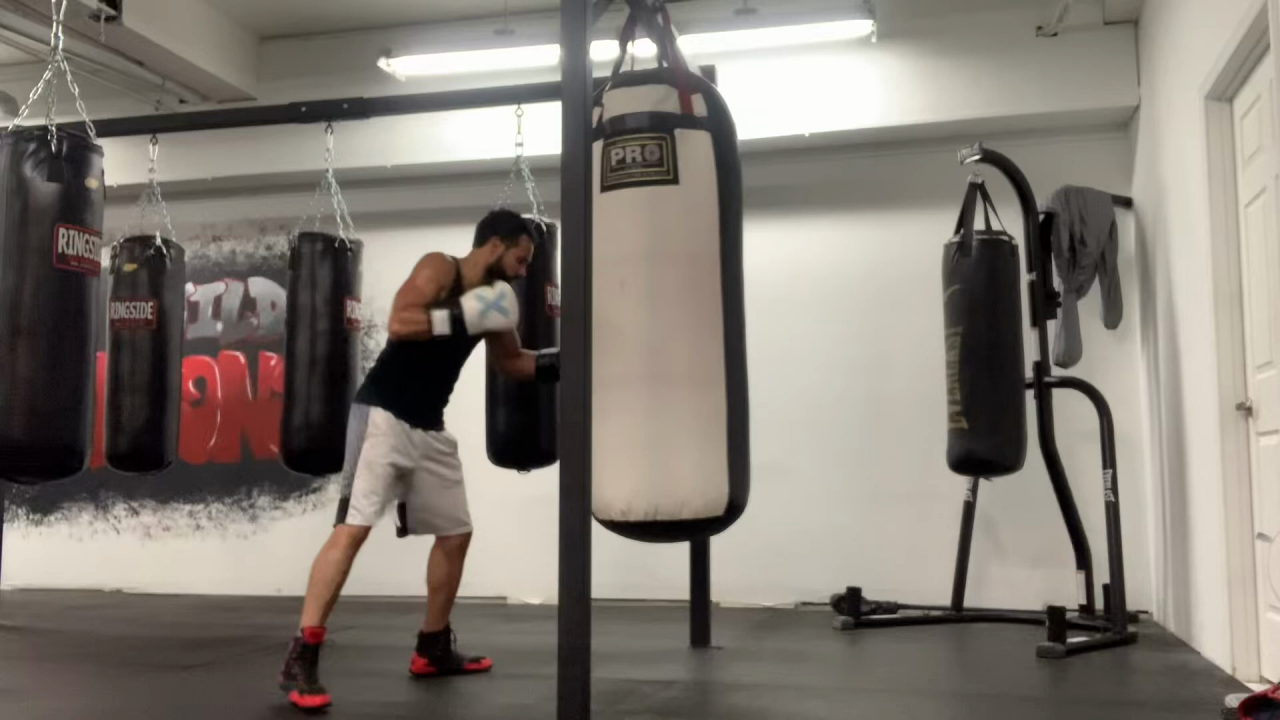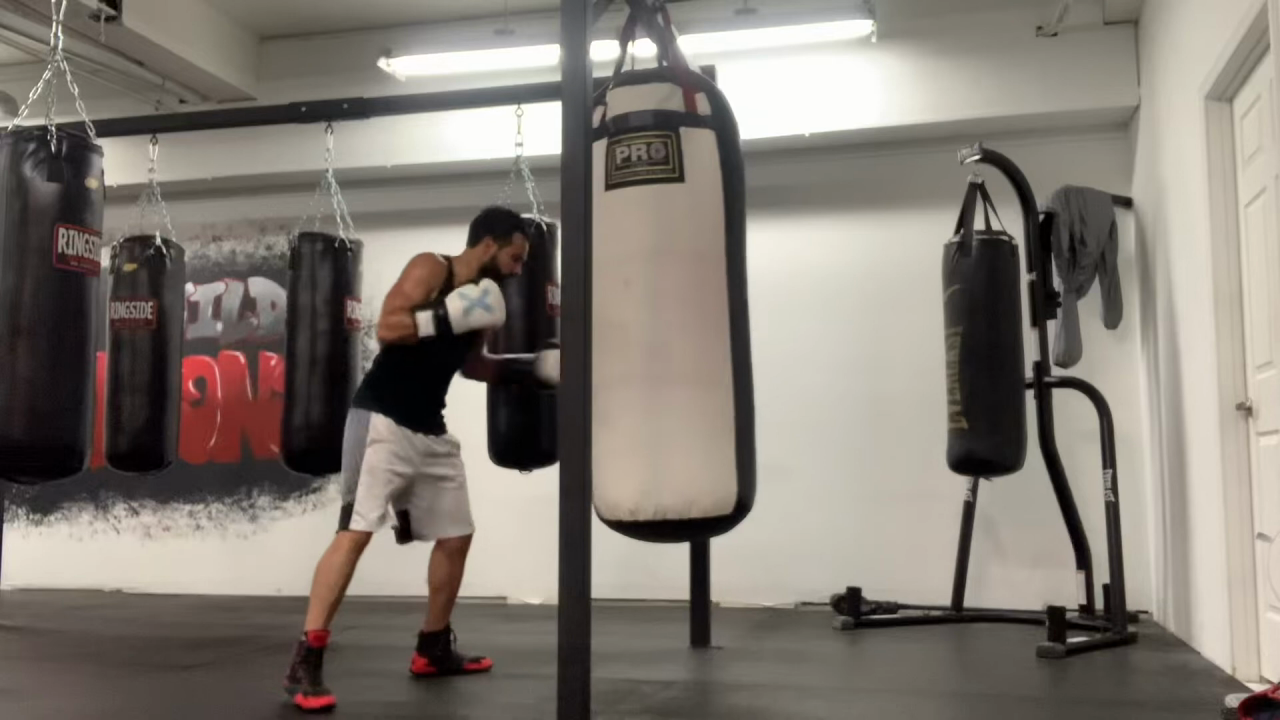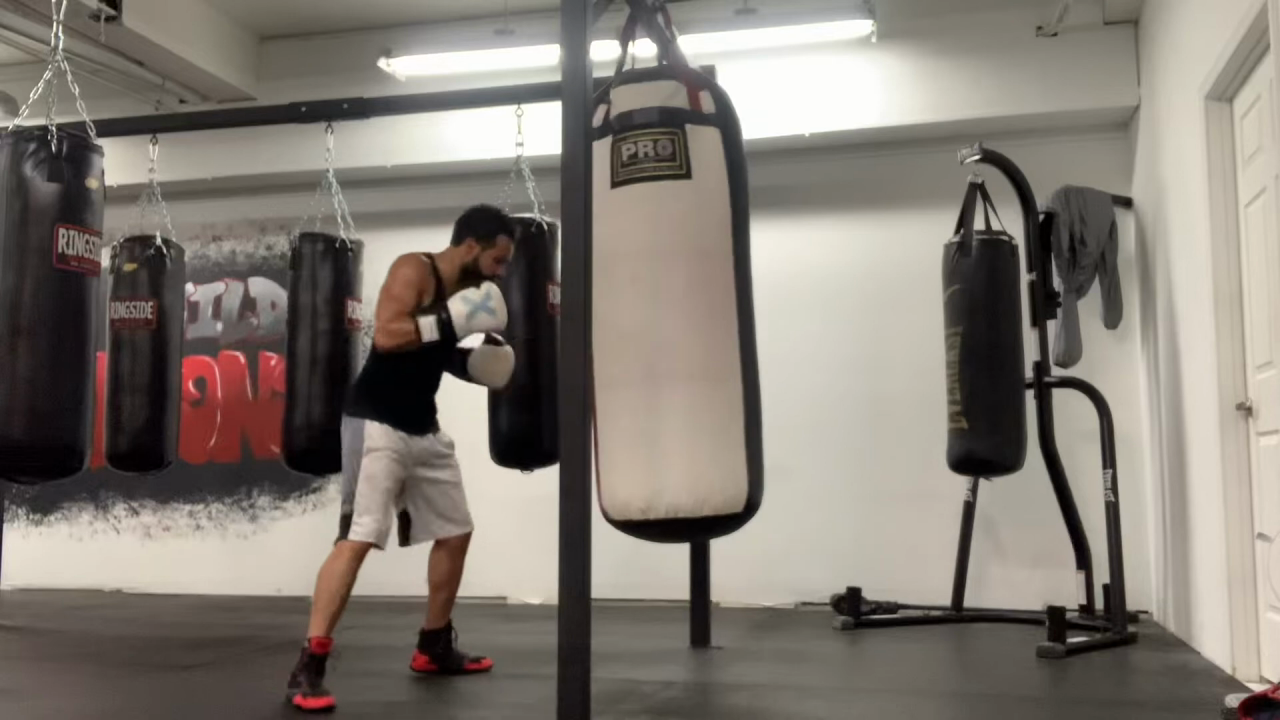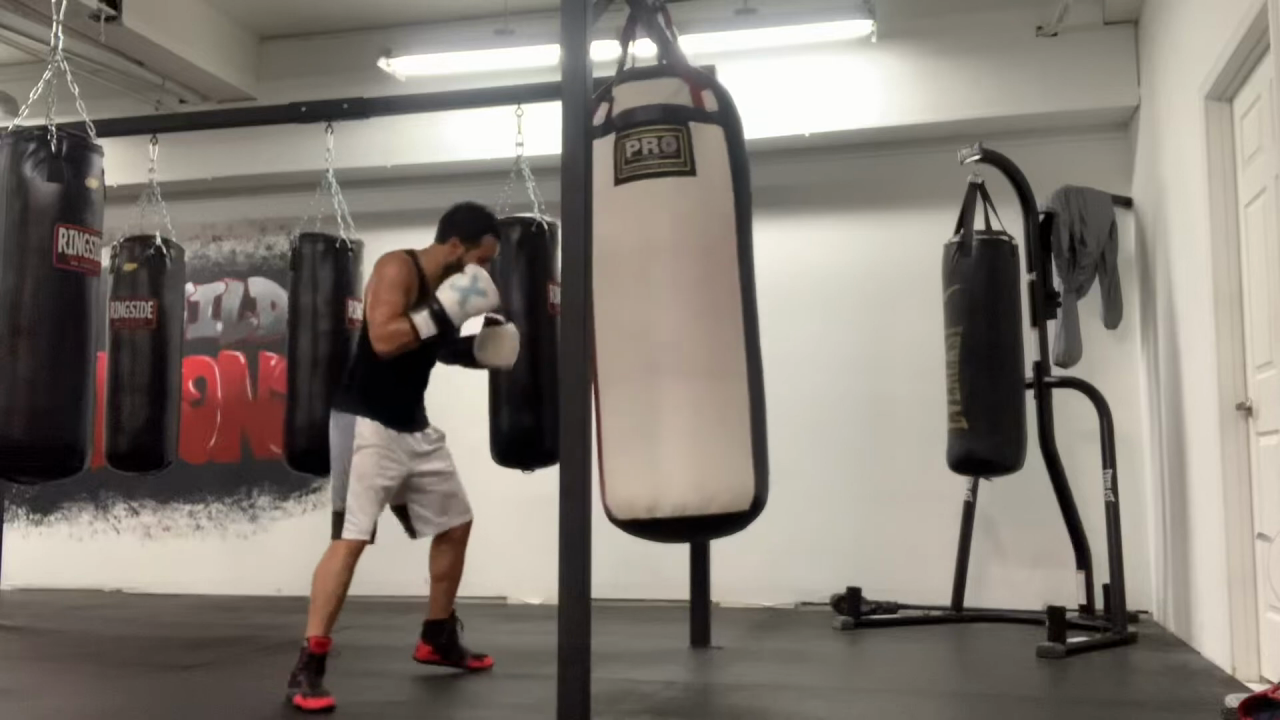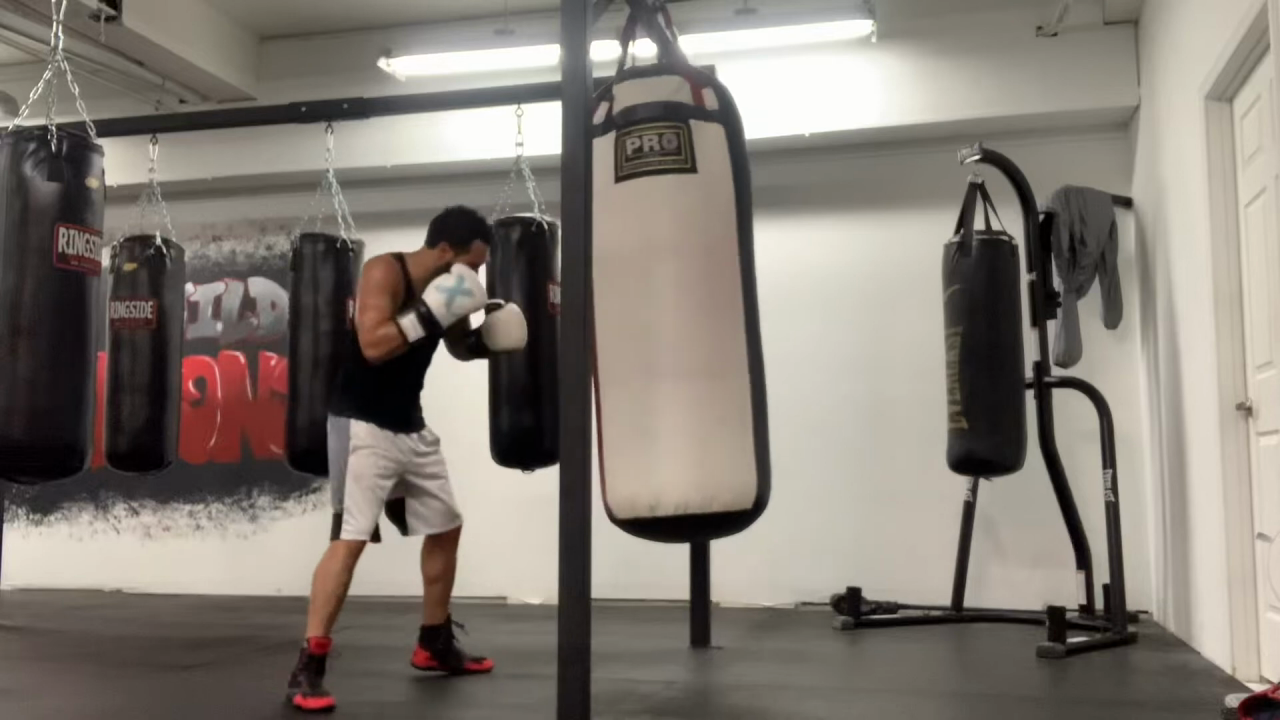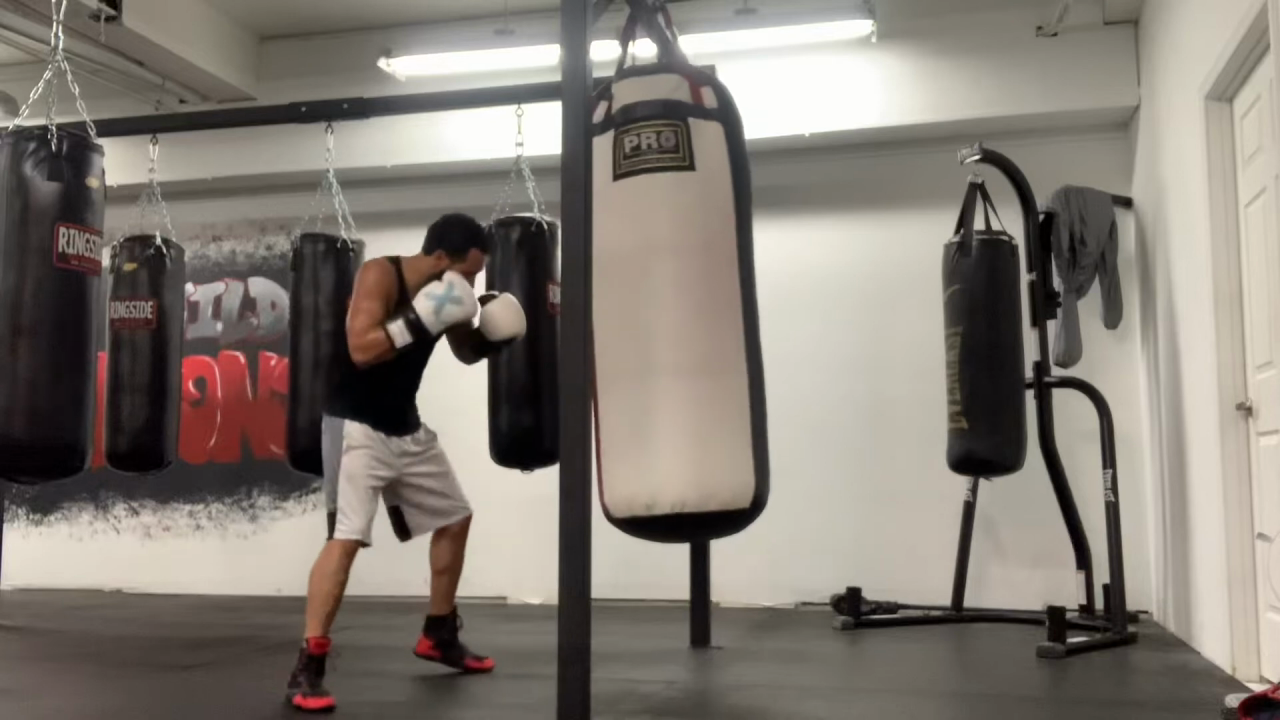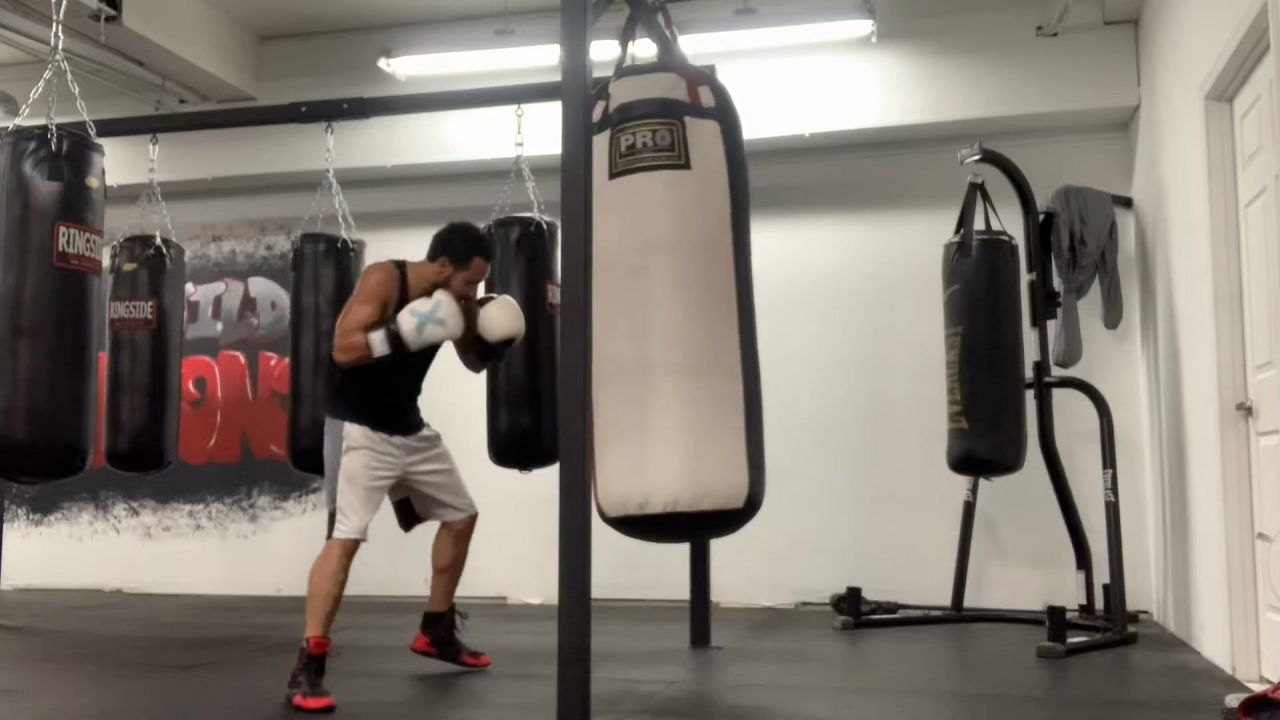
dt=0.1s
person 1, frame 1
left shoulder: (492, 294)
right shoulder: (438, 268)
left elbow: (517, 365)
right elbow: (400, 324)
right wrist: (464, 317)
left hip: (429, 428)
right hip: (382, 416)
left knee: (455, 534)
right knee: (353, 527)
left ankle: (433, 649)
right ankle: (300, 658)
person 1, frame 2
left shoulder: (482, 293)
right shoulder: (429, 269)
left elbow: (472, 365)
right elbow: (388, 328)
left wrist: (535, 367)
right wrist: (450, 317)
left hip: (430, 431)
right hip: (381, 419)
left knee: (456, 535)
right knee: (356, 531)
left ankle: (433, 649)
right ankle: (305, 661)
person 1, frame 3
left shoulder: (462, 289)
right shoulder: (414, 270)
right elbow: (388, 336)
left wrist: (471, 357)
right wrist: (450, 320)
left hip: (424, 430)
right hip: (375, 426)
left knee: (455, 533)
right knee: (358, 539)
left ankle: (434, 646)
right ankle: (307, 668)
person 1, frame 4
left shoulder: (454, 284)
right shoulder: (397, 268)
right elbow: (385, 339)
left wrist: (479, 343)
right wrist: (446, 311)
left hip: (414, 426)
right hip: (365, 422)
left knee: (455, 525)
right knee: (352, 537)
left ankle: (438, 637)
right ankle: (308, 667)
person 1, frame 5
left shoulder: (448, 284)
right shoulder: (384, 272)
left elbow: (461, 347)
right elbow: (373, 346)
left wrist: (491, 335)
right wrist: (432, 311)
left hip: (410, 427)
right hip: (361, 424)
left knee: (445, 530)
right knee: (350, 538)
left ankle: (434, 645)
right ankle: (308, 668)
person 1, frame 6
left shoulder: (443, 291)
right shoulder: (379, 275)
left elbow: (467, 351)
right elbow: (363, 350)
left wrist: (491, 328)
right wrist: (422, 318)
left hip: (407, 428)
right hip: (356, 425)
left knee: (455, 520)
right knee: (346, 538)
left ankle: (439, 634)
right ankle: (307, 668)
person 1, frame 7
left shoulder: (456, 297)
right shoulder: (382, 279)
left elbow: (475, 360)
right elbow: (344, 349)
left wrist: (496, 333)
right wrist: (403, 333)
left hip: (409, 428)
right hip: (356, 425)
left knee: (461, 516)
right knee: (346, 536)
left ankle: (436, 630)
right ankle: (307, 669)
